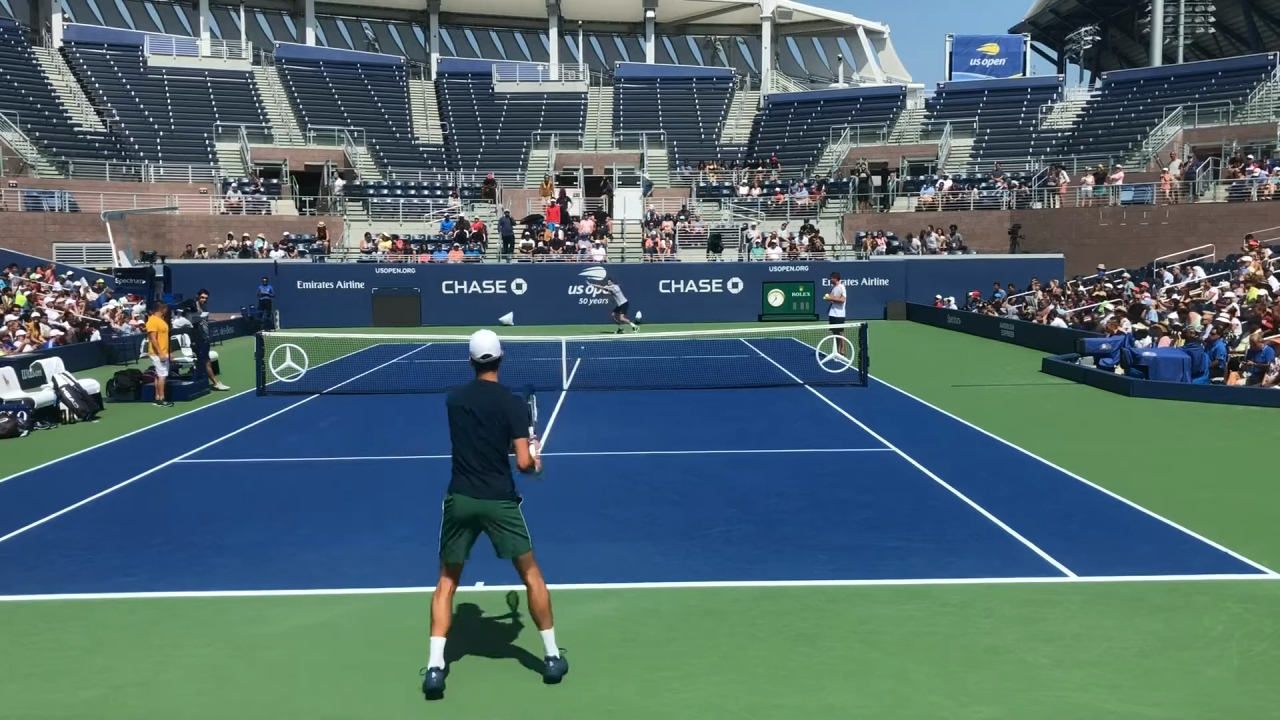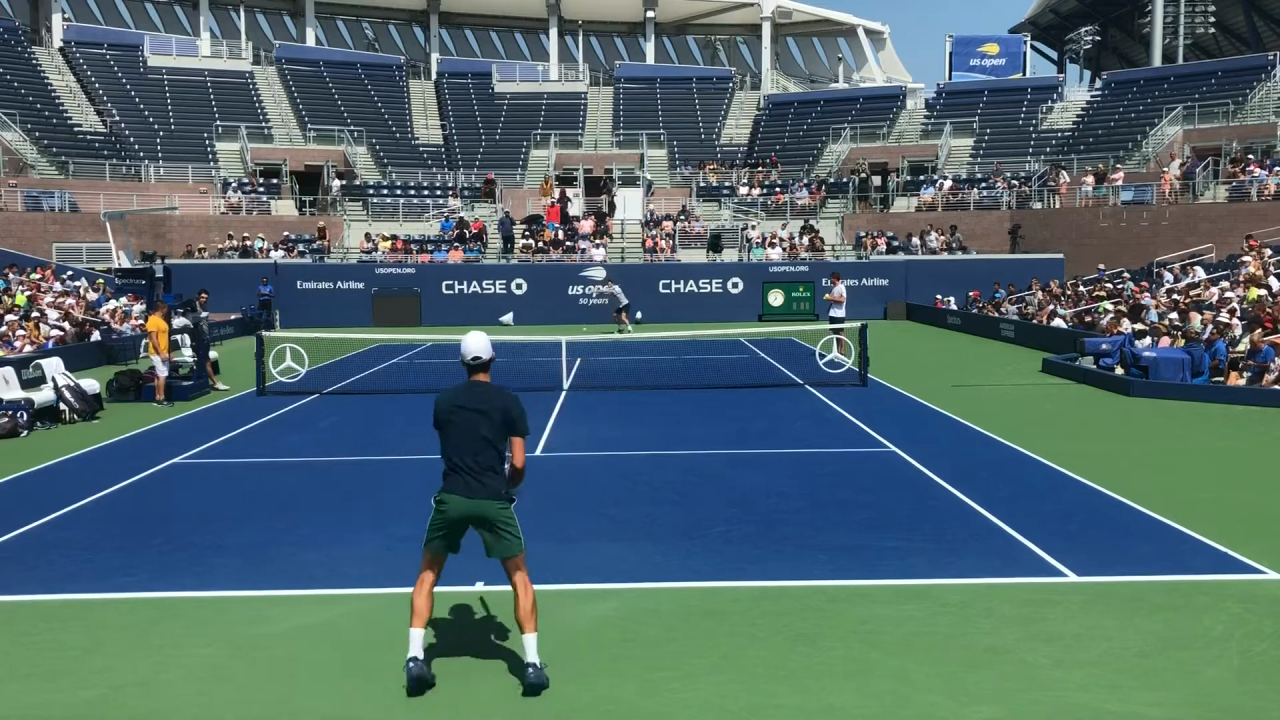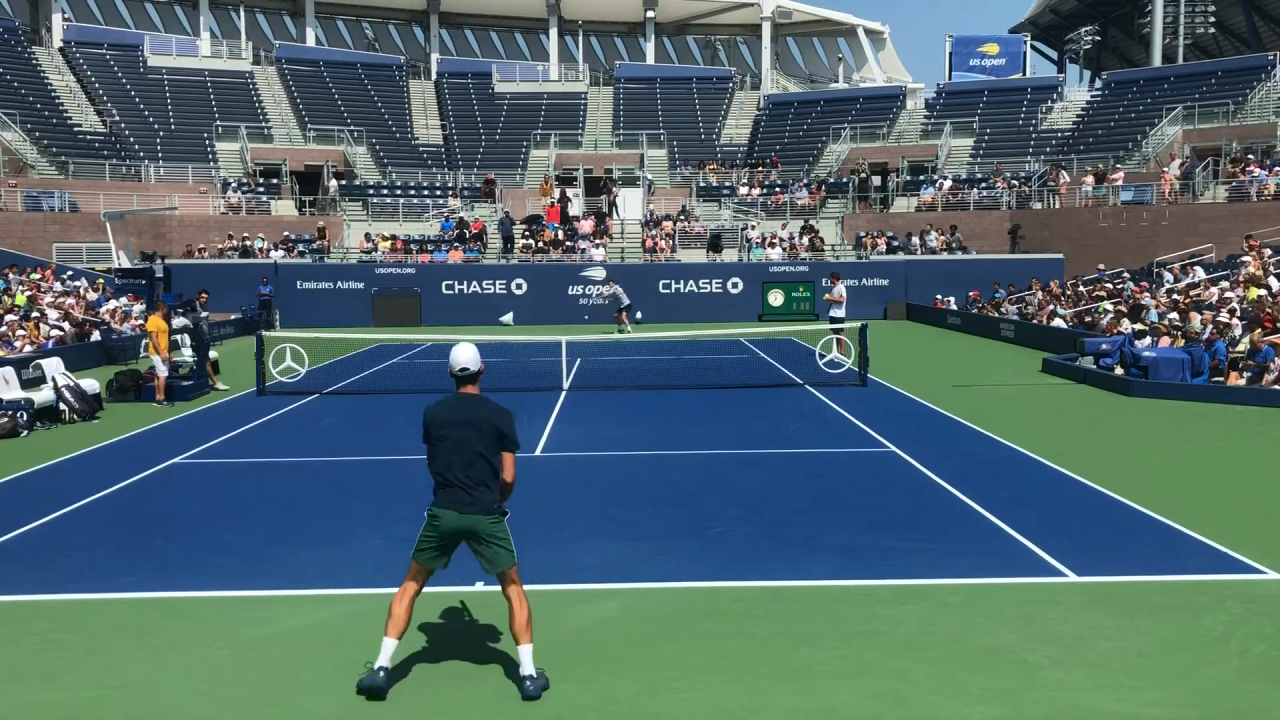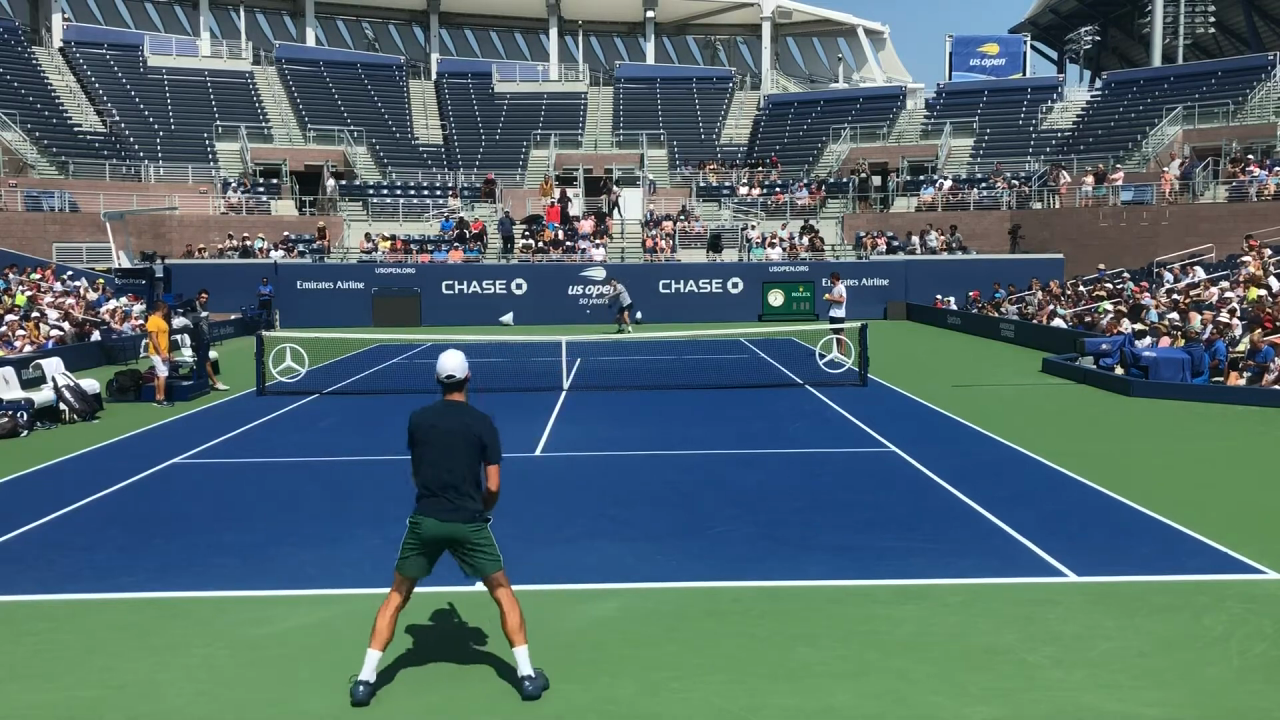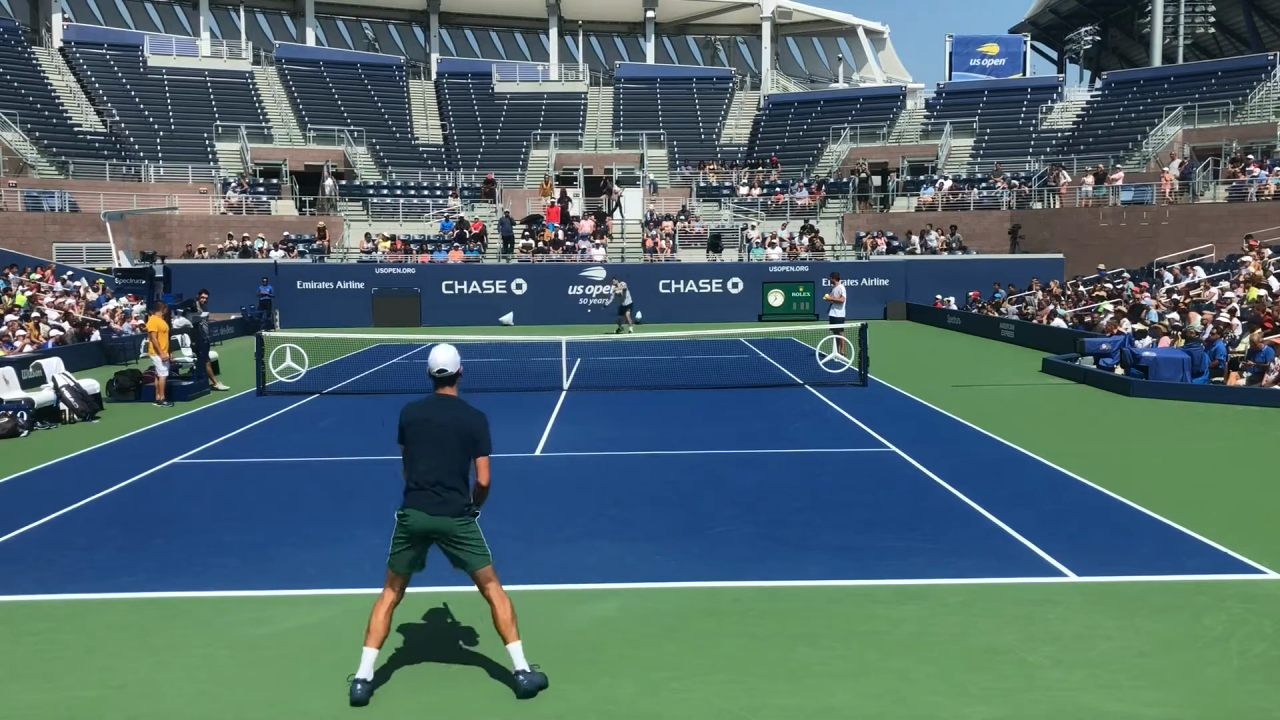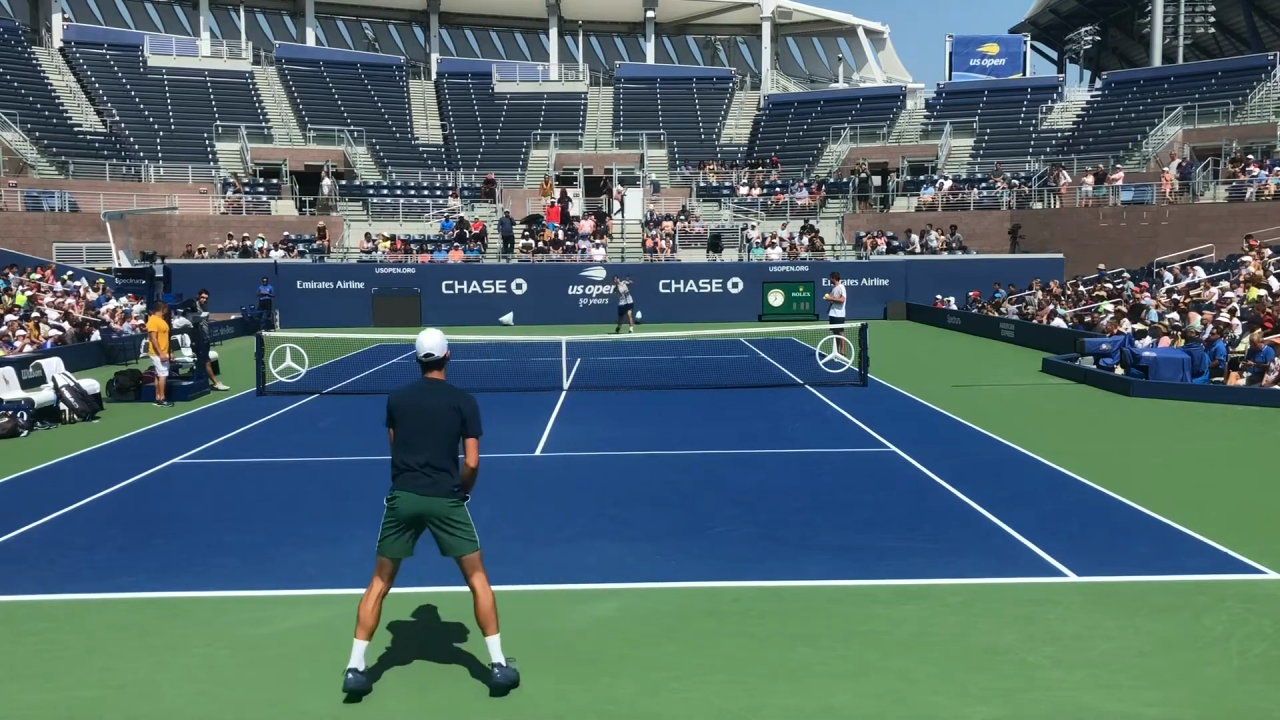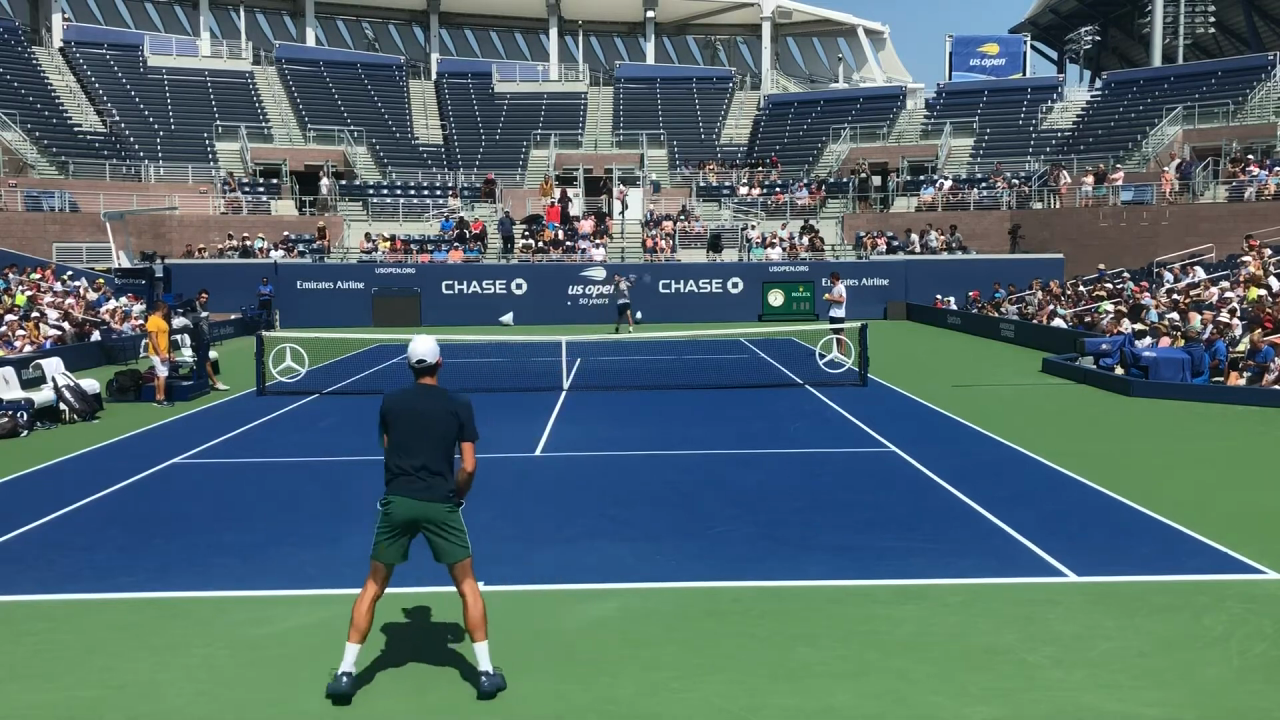
dt=0.1s
person 1, frame 1
left shoulder: (454, 399)
right shoulder: (512, 403)
right elbow: (525, 464)
right wrist: (533, 454)
left hip: (460, 500)
right hip: (501, 502)
left knee: (446, 583)
right knee: (531, 576)
left ankle: (436, 667)
right ankle: (552, 656)
person 1, frame 2
left shoulder: (443, 401)
right shoulder: (509, 402)
right elbow: (518, 464)
right wrist: (509, 486)
left hip: (451, 500)
right hip: (494, 501)
left knee: (427, 575)
right knee: (519, 578)
left ankle: (416, 659)
right ankle: (532, 665)
person 1, frame 3
left shoulder: (432, 413)
right shoulder: (500, 415)
left elbow: (433, 468)
right elbow: (508, 478)
left hip: (442, 514)
right hip: (485, 516)
left knee: (410, 587)
right knee: (514, 590)
left ankle: (380, 669)
right ankle: (529, 676)
person 1, frame 4
left shoulder: (418, 419)
right shoulder: (484, 424)
left elbow: (417, 475)
right elbow: (493, 487)
left hip: (426, 520)
right hip: (468, 522)
left knee: (396, 597)
right knee: (503, 594)
left ankle: (365, 680)
right ankle: (527, 675)
person 1, frame 5
left shoulder: (408, 413)
right shoulder: (475, 419)
left elbow: (407, 469)
right elbow: (483, 481)
right wrist: (472, 507)
left hip: (413, 515)
right hip: (456, 517)
left knee: (390, 594)
right knee: (493, 590)
left ankle: (363, 679)
right ankle: (522, 671)
person 1, frame 6
left shoulder: (396, 398)
right shoulder: (464, 402)
left elbow: (395, 449)
right elbow: (472, 464)
right wrist: (461, 492)
left hip: (402, 498)
right hip: (446, 500)
left knee: (379, 584)
right knee: (478, 579)
left ankle: (355, 669)
right ankle: (499, 666)
person 1, frame 7
left shoulder: (390, 403)
right shoulder: (460, 406)
left elbow: (389, 454)
right elbow: (468, 468)
left hip: (397, 503)
right hip: (441, 504)
left knee: (373, 588)
right knee: (468, 586)
left ankle: (346, 674)
right ankle: (486, 673)
